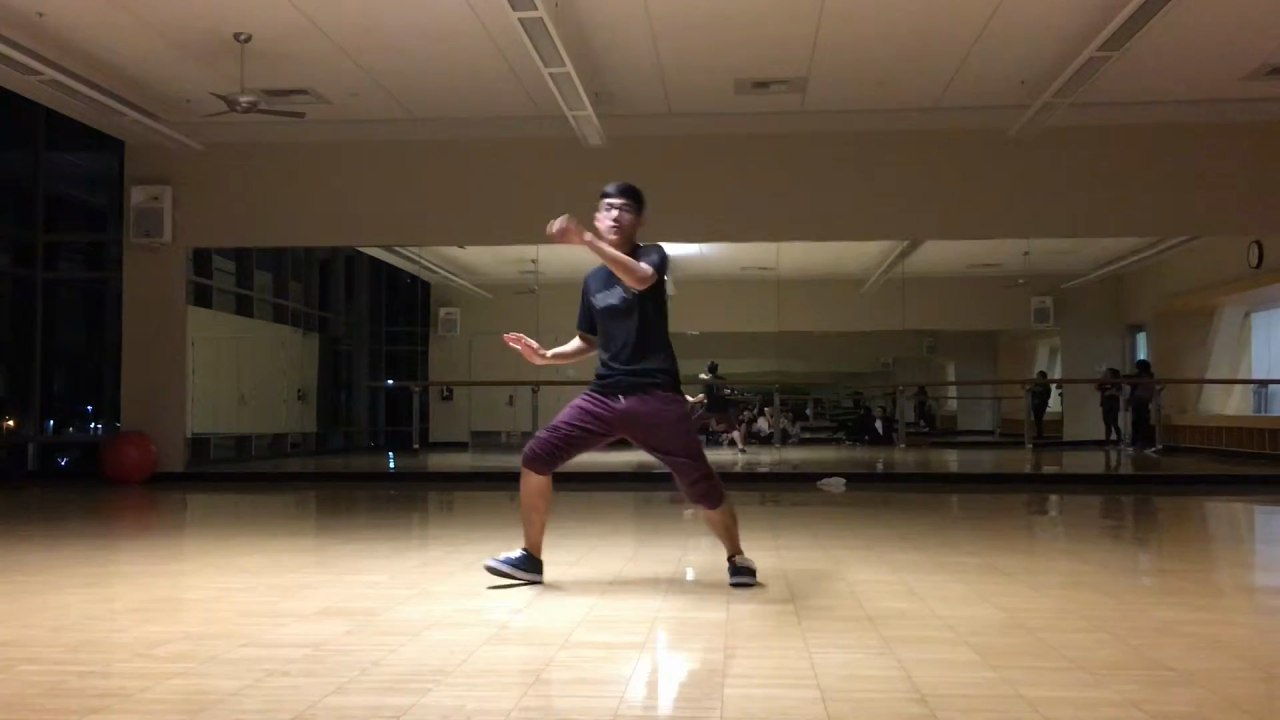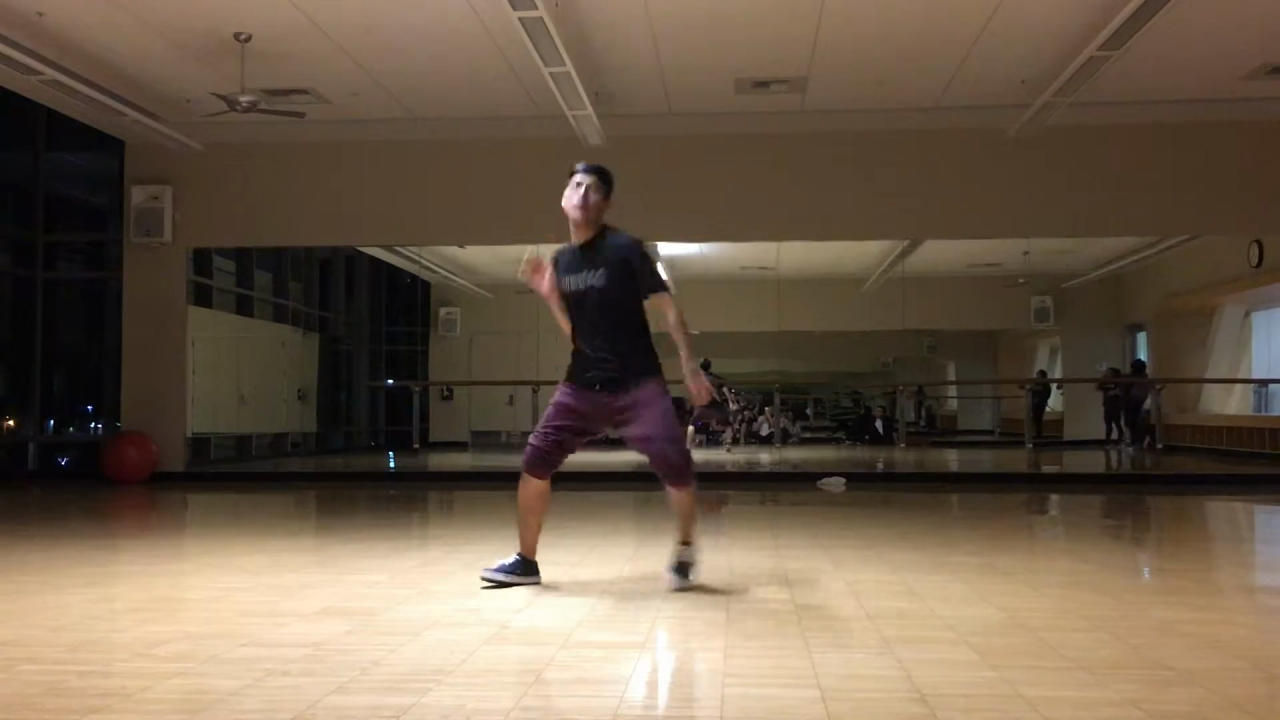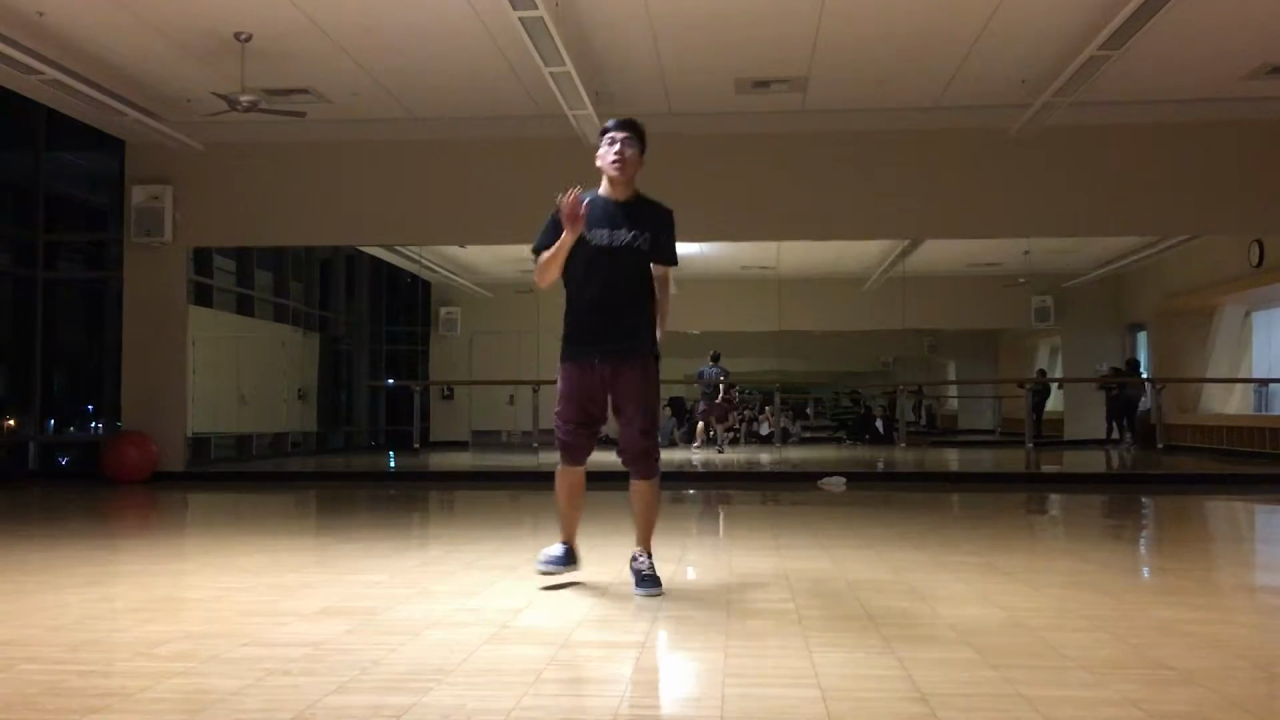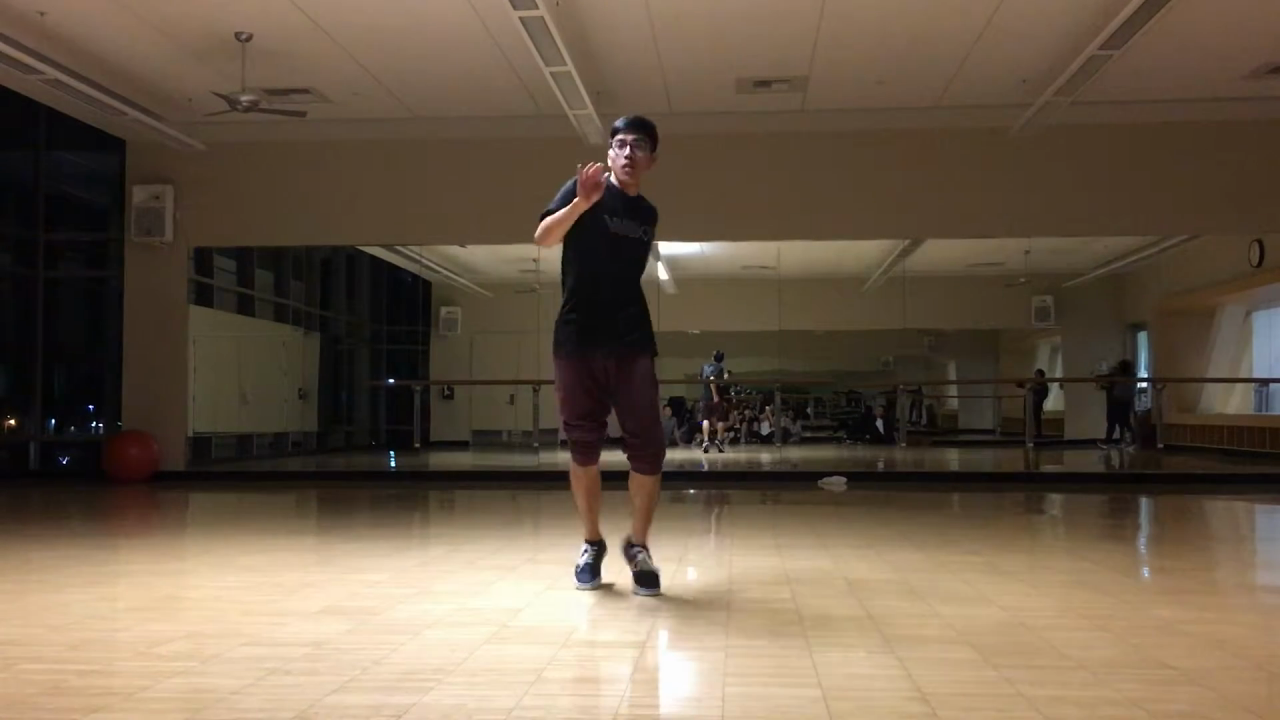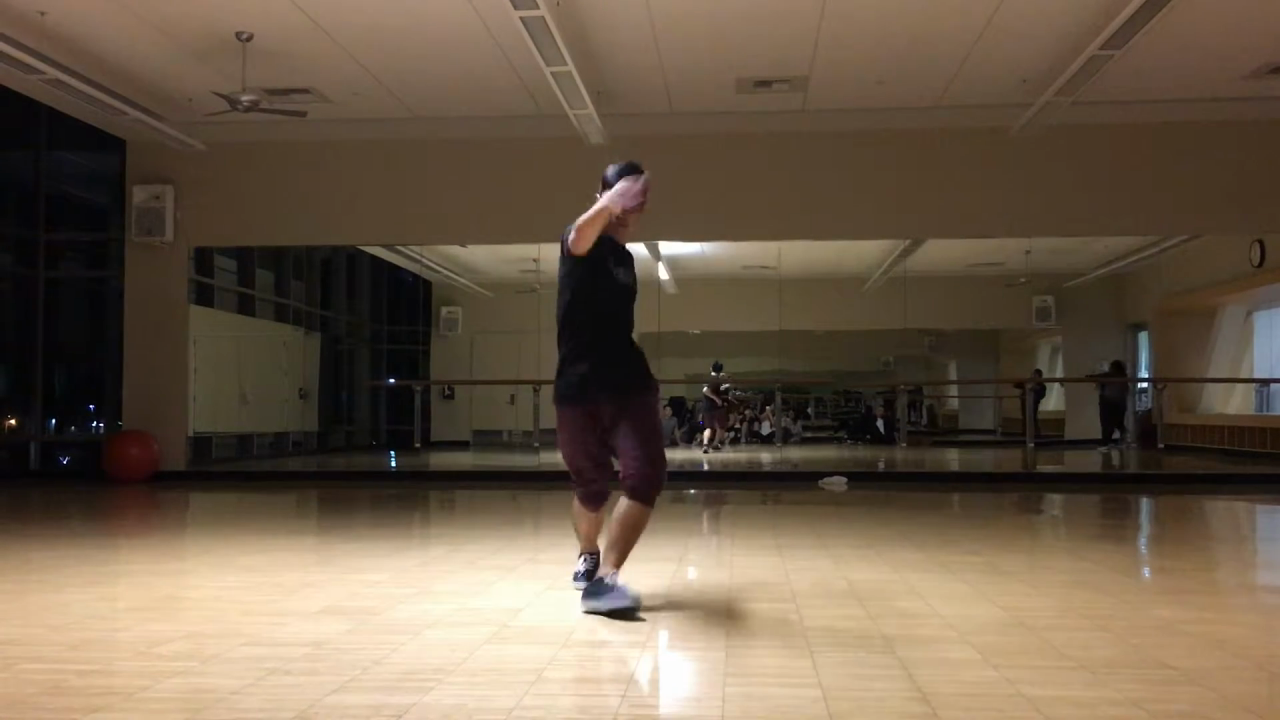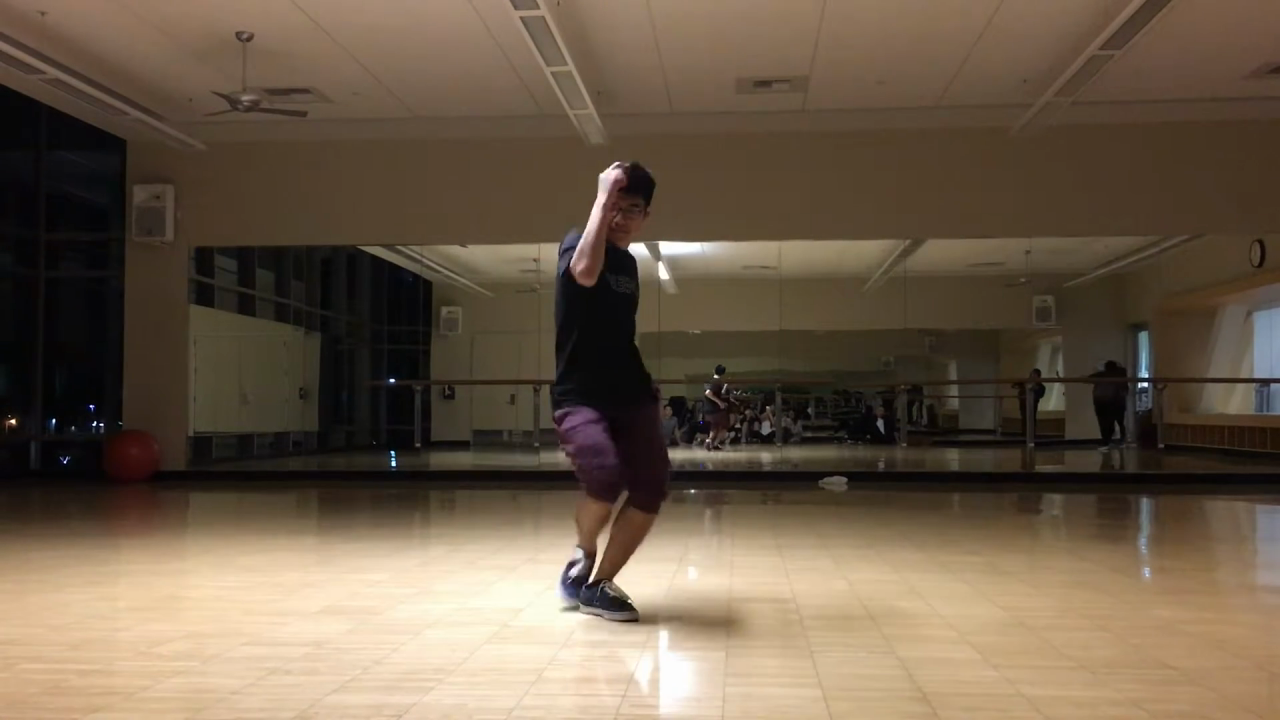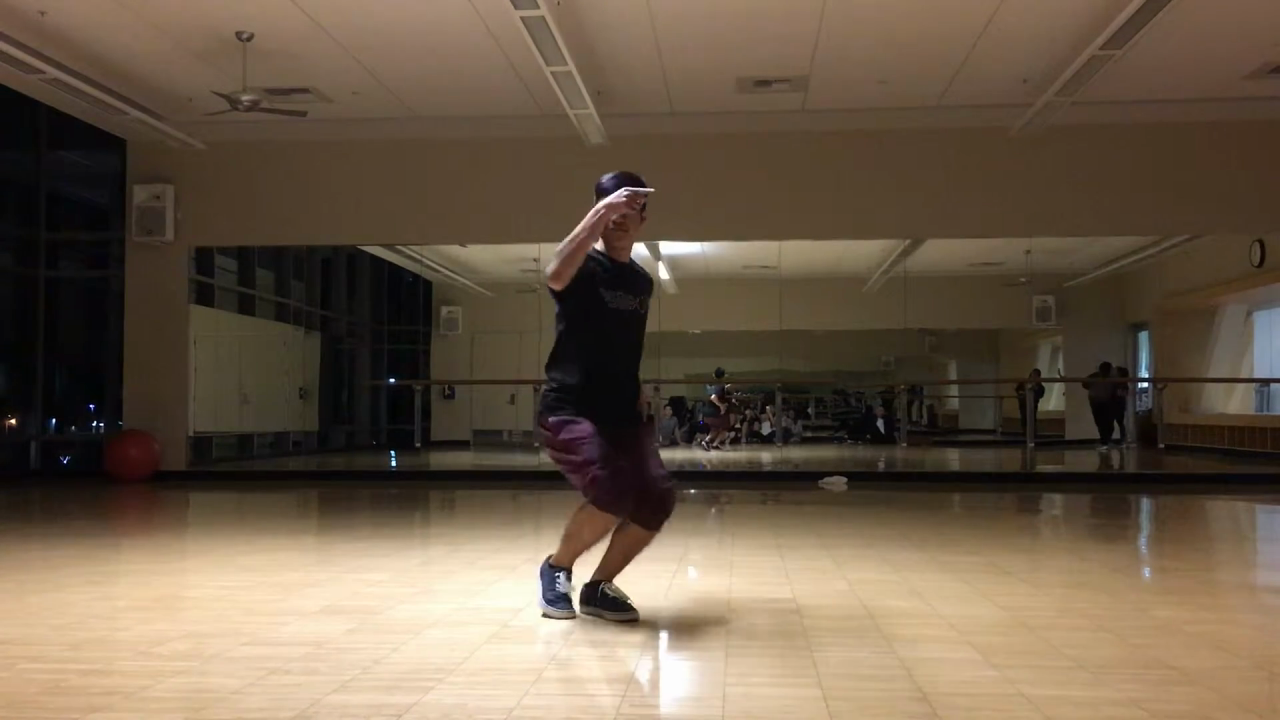
dt=0.2s
person 1, frame 1
left shoulder: (650, 257)
right shoulder: (592, 280)
left elbow: (638, 278)
left wrist: (585, 240)
right wrist: (545, 356)
left hip: (655, 394)
right hip: (604, 395)
left knee: (701, 484)
right knee: (536, 456)
left ankle: (736, 556)
right ankle: (530, 556)
person 1, frame 2
left shoulder: (624, 248)
right shoulder: (561, 260)
left elbow: (667, 306)
right elbow: (573, 328)
left wrist: (689, 366)
right wrist: (549, 293)
left hip: (636, 382)
right hip: (582, 384)
left knee: (673, 461)
right knee: (536, 462)
left ankle: (685, 549)
right ankle: (526, 561)
person 1, frame 3
left shoulder: (657, 216)
right shoulder: (575, 209)
right elbow: (543, 278)
left wrist: (660, 331)
right wrist: (569, 233)
left hip: (635, 352)
right hip: (580, 351)
left knee: (641, 453)
right knee: (572, 448)
left ankle: (642, 556)
right ankle: (566, 545)
person 1, frame 4
left shoulder: (648, 214)
right shoulder: (584, 189)
right elbow: (543, 238)
right wrist: (582, 200)
left hip: (632, 345)
right hip: (577, 341)
left knee: (647, 446)
right knee: (584, 446)
left ankle: (638, 545)
right ankle: (592, 544)
person 1, frame 5
left shoulder: (624, 257)
right shoulder: (588, 241)
right elbow: (577, 236)
right wrist: (607, 202)
left hip: (632, 385)
right hip: (581, 388)
left knee: (646, 477)
right knee: (592, 490)
left ankle: (605, 578)
right ankle: (588, 555)
person 1, frame 6
left shoulder: (629, 262)
right shoulder: (579, 244)
right elbow: (585, 272)
right wrist: (603, 195)
left hip: (633, 395)
right hip: (579, 396)
left knee: (651, 486)
right knee: (607, 475)
left ankle: (600, 583)
right ankle: (583, 550)
person 1, frame 7
left shoulder: (642, 281)
right shoulder: (581, 262)
right elbow: (555, 276)
left wrist: (636, 393)
right wrist: (601, 209)
left hip: (623, 413)
right hip: (568, 409)
left knee: (657, 500)
right knee: (611, 493)
left ankle: (598, 586)
right ankle: (557, 566)
